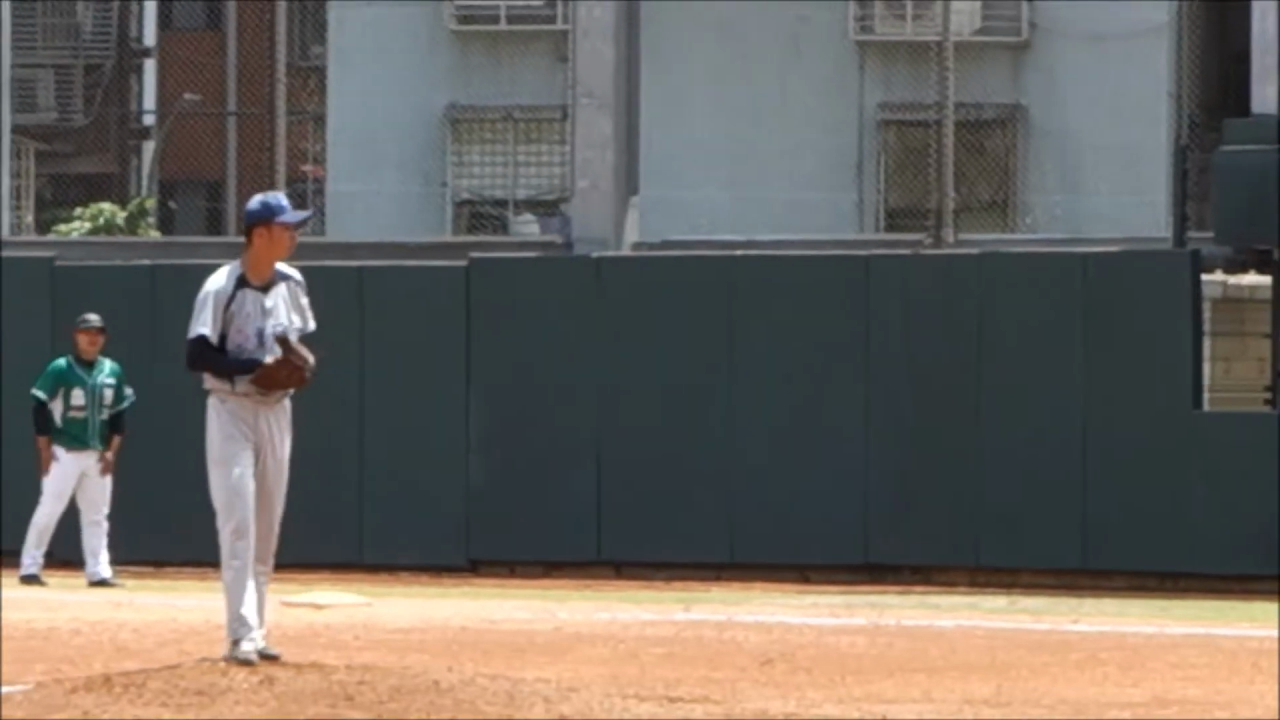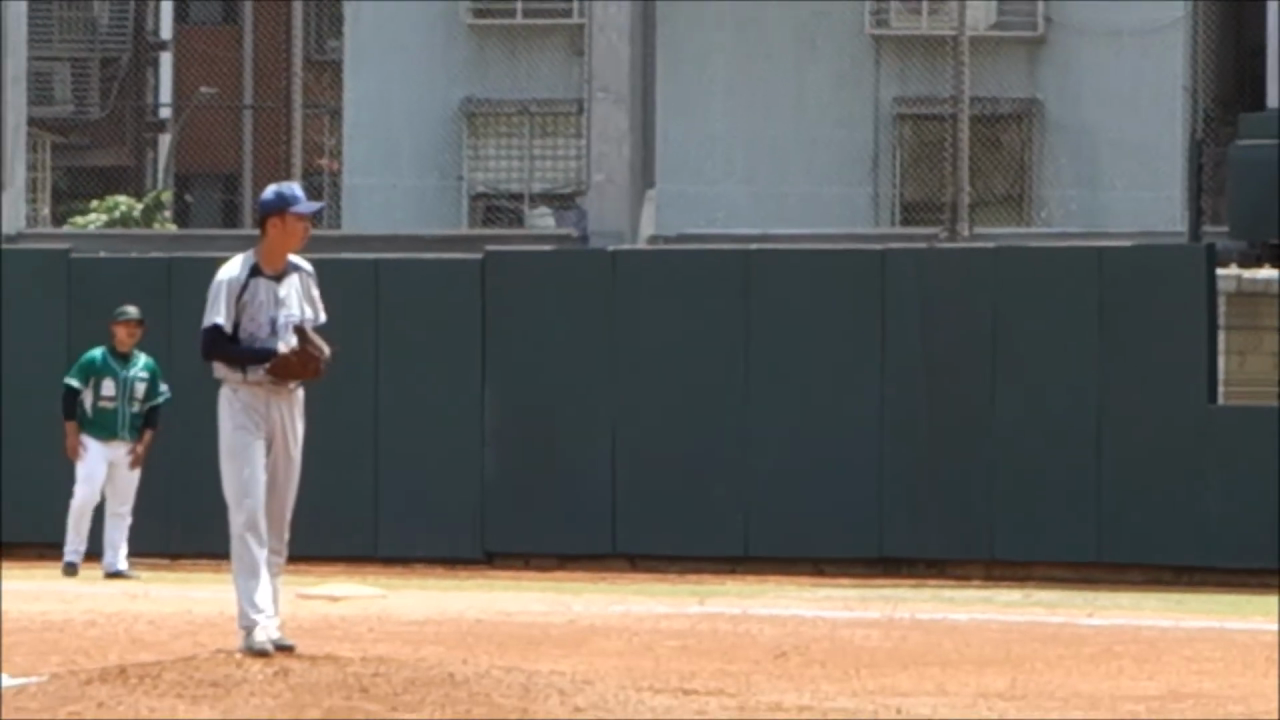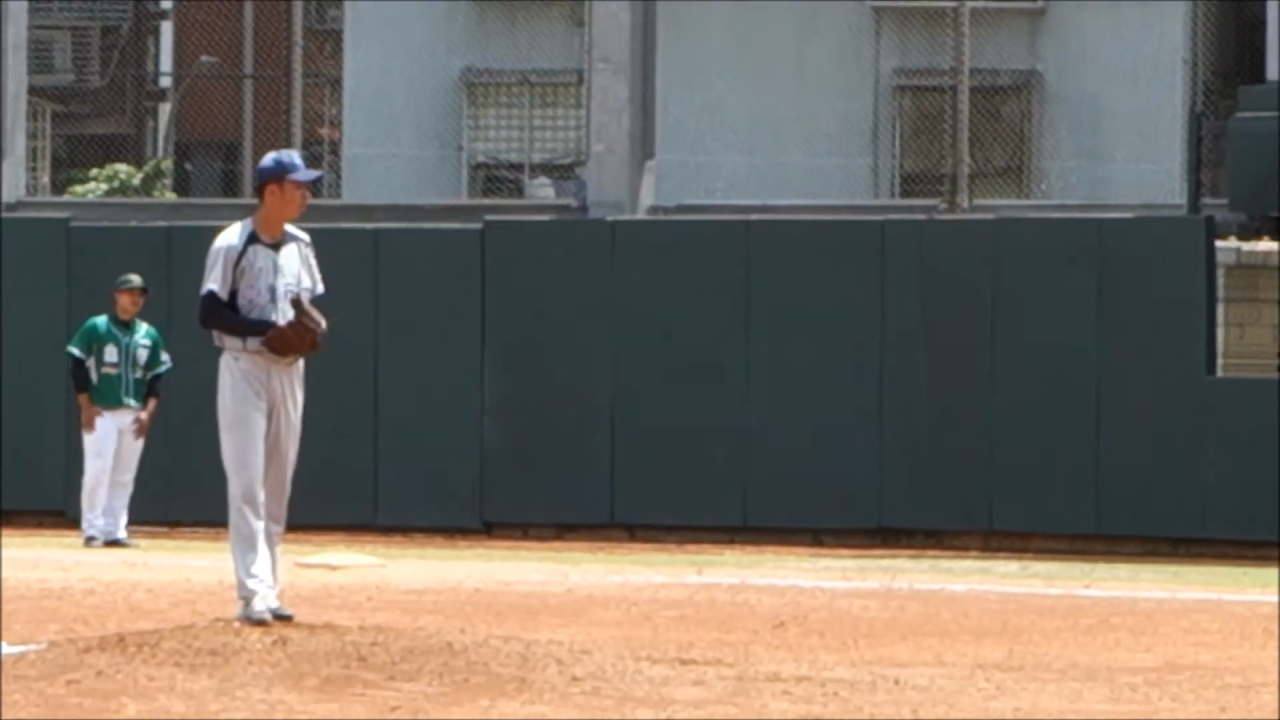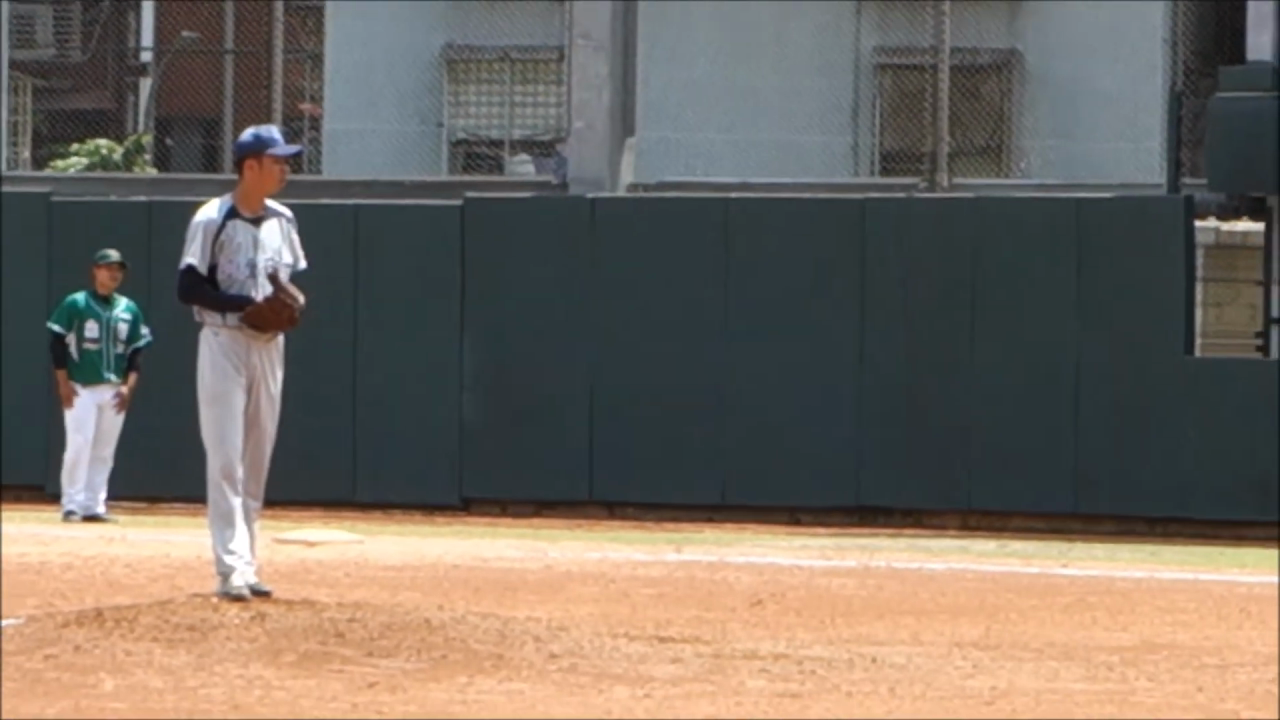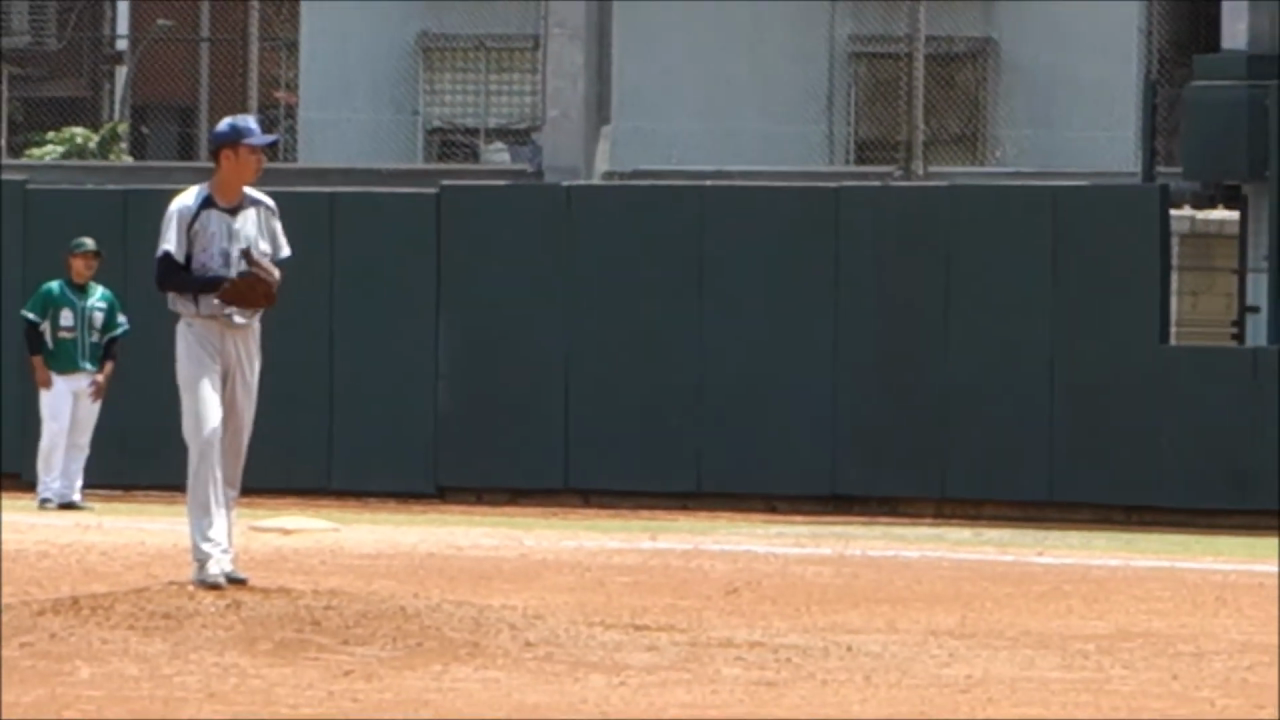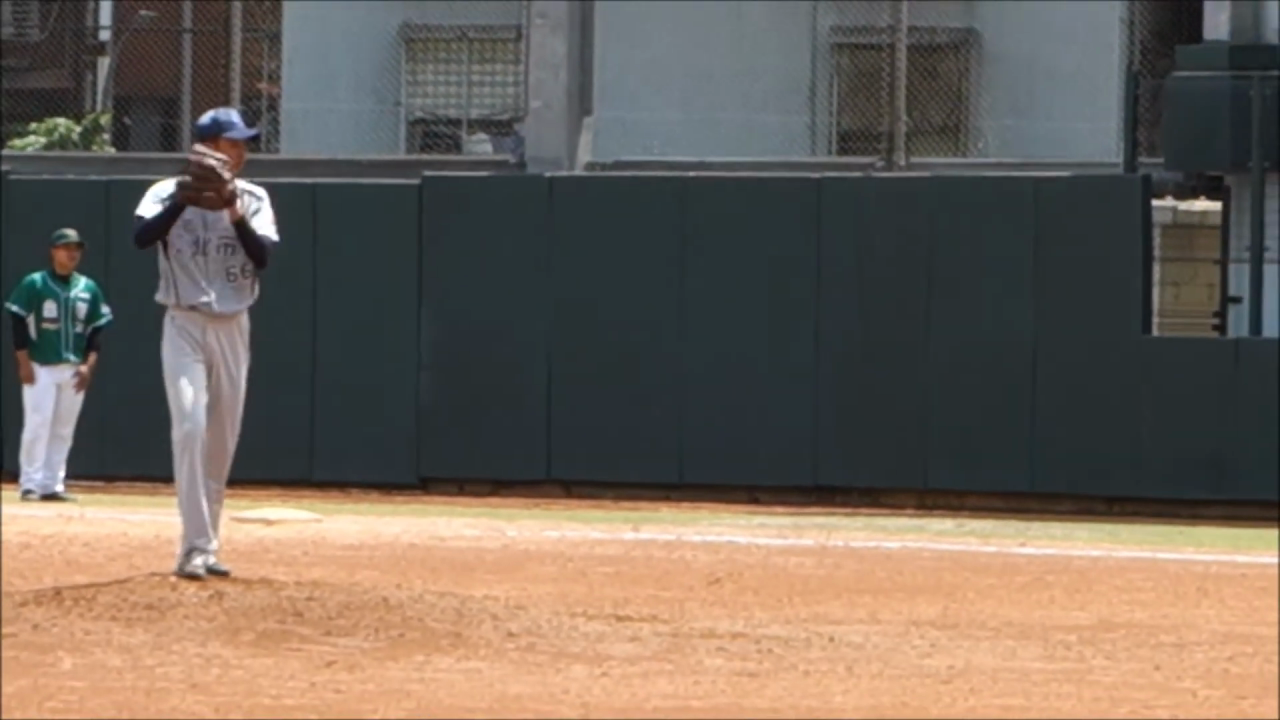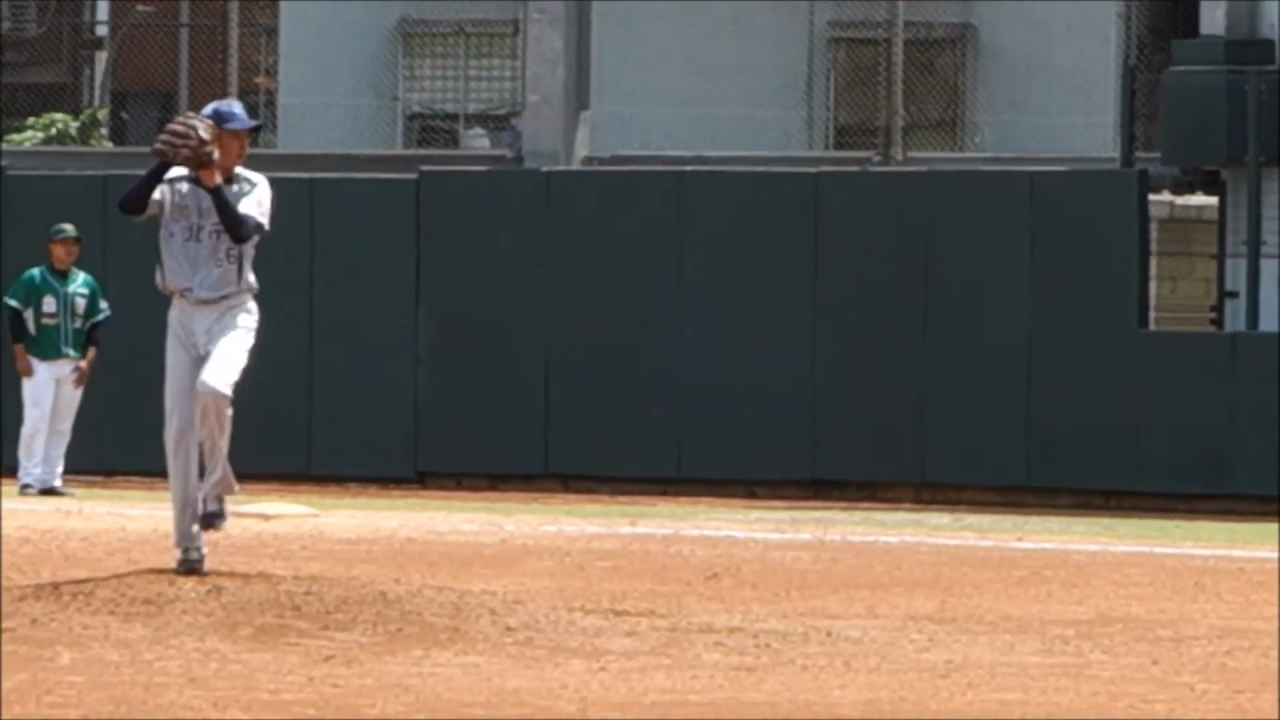
dt=0.3s
person 1, frame 1
left shoulder: (292, 282)
right shoulder: (220, 288)
right elbow: (197, 357)
right wrist: (256, 366)
left hip: (277, 410)
right hip: (231, 411)
left knee: (268, 528)
right knee: (238, 523)
left ankle: (254, 628)
right ankle: (243, 633)
person 1, frame 2
left shoulder: (303, 274)
right shoulder: (234, 277)
right elbow: (212, 346)
right wrist: (272, 355)
left hip: (289, 400)
right hip: (244, 401)
left knee: (279, 516)
right knee: (249, 512)
left ankle: (268, 620)
right ankle: (256, 623)
person 1, frame 3
left shoulder: (301, 244)
right shoulder: (232, 245)
right elbow: (209, 314)
right wrist: (268, 327)
left hip: (289, 371)
right hip: (245, 370)
left knee: (278, 486)
right knee: (247, 484)
left ankle: (267, 590)
right ankle: (254, 593)
person 1, frame 4
left shoulder: (283, 220)
right shoulder: (212, 219)
right elbow: (188, 289)
right wrist: (247, 303)
left hip: (269, 347)
right hip: (224, 345)
left knee: (257, 461)
right knee: (226, 460)
left ankle: (245, 566)
right ankle: (232, 569)
person 1, frame 5
left shoulder: (264, 209)
right shoulder: (187, 208)
right elbow: (165, 277)
right wrist: (221, 282)
left hip: (246, 336)
right hip: (201, 334)
left knee: (234, 449)
right knee: (205, 442)
left ankle: (221, 553)
right ankle: (208, 556)
person 1, frame 6
left shoulder: (254, 198)
right shoulder: (172, 193)
left elbow: (263, 257)
right elbow: (142, 237)
left wrist: (234, 213)
right wrist: (184, 200)
left hip: (233, 329)
right hip: (184, 327)
left knee: (222, 444)
right knee: (191, 430)
left ankle: (204, 546)
right ankle: (195, 547)
person 1, frame 7
left shoulder: (253, 185)
right shoulder: (172, 184)
left elbow: (241, 232)
right elbow: (128, 206)
left wrist: (215, 183)
right wrist: (166, 162)
left hip: (233, 313)
right hip: (185, 314)
left knee: (213, 387)
right knee: (179, 429)
left ankle: (217, 481)
right ankle: (190, 543)
person 2, frame 1
left shoulder: (113, 371)
right shoulder: (59, 369)
left elbow: (119, 414)
right elbow: (40, 409)
left wrist: (112, 450)
right wrist: (44, 449)
left hip: (98, 455)
right hip: (64, 453)
left knee: (97, 515)
right knee: (49, 509)
left ankle: (99, 572)
right ankle: (30, 567)
person 2, frame 2
left shoulder: (149, 366)
right shoulder: (93, 359)
left elbow: (154, 409)
right elbow: (70, 396)
left wrist: (144, 444)
right wrist: (72, 436)
left hip: (129, 447)
right hip: (94, 442)
left knee: (121, 507)
right knee: (85, 497)
left ankle: (115, 563)
right ankle: (73, 556)
person 2, frame 3
left shoulder: (150, 335)
right shoulder: (95, 327)
left elbow: (156, 377)
right elbow: (78, 367)
left wrist: (148, 412)
right wrist: (86, 407)
left hip: (133, 415)
right hip: (100, 413)
left knee: (124, 476)
right knee: (97, 471)
left ankle: (115, 531)
right ankle: (93, 530)
person 2, frame 4
left shoulder: (130, 309)
right shoulder: (75, 303)
left elbow: (136, 351)
right elbow: (57, 343)
left wrist: (129, 385)
right wrist: (63, 382)
left hip: (115, 390)
right hip: (81, 388)
left knee: (104, 451)
right knee: (78, 447)
left ankle: (93, 506)
right ankle: (72, 505)
person 2, frame 5
left shoulder: (106, 298)
right shoulder: (51, 292)
left elbow: (113, 340)
right elbow: (32, 329)
left wrist: (105, 374)
right wrist: (39, 368)
left hip: (90, 379)
right hip: (56, 376)
left knee: (81, 440)
right knee: (54, 435)
left ankle: (69, 494)
right ankle: (47, 493)
person 2, frame 6
left shoulder: (89, 288)
right shoulder: (34, 283)
left elbow: (96, 330)
right elbow: (18, 323)
left wrist: (89, 365)
right wrist: (24, 362)
left hip: (74, 369)
right hip: (40, 367)
left knee: (64, 430)
right knee: (37, 426)
left ankle: (52, 485)
right ankle: (30, 484)
person 2, frame 7
left shoulder: (88, 283)
right shoulder: (33, 278)
left elbow: (95, 325)
right elbow: (15, 317)
left wrist: (88, 360)
right wrist: (21, 356)
left hip: (73, 364)
right hip: (39, 362)
left knee: (62, 425)
right knee: (36, 421)
left ankle: (50, 479)
right ankle: (28, 478)
